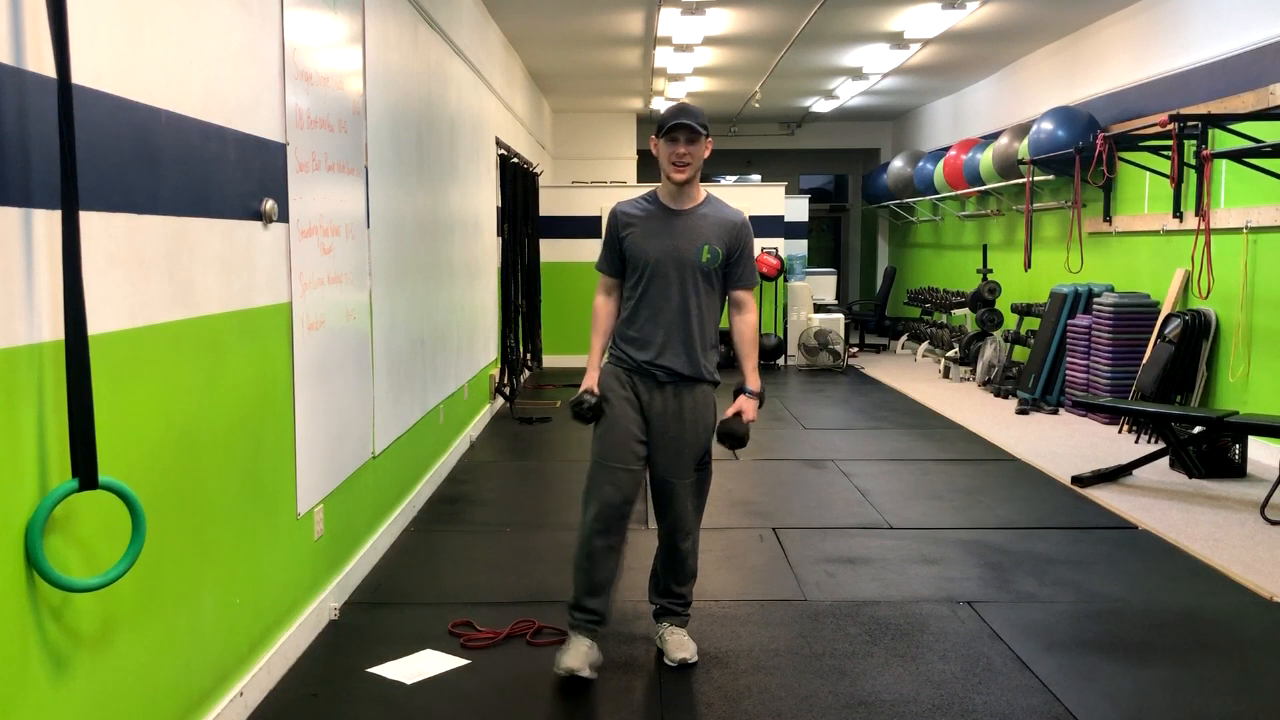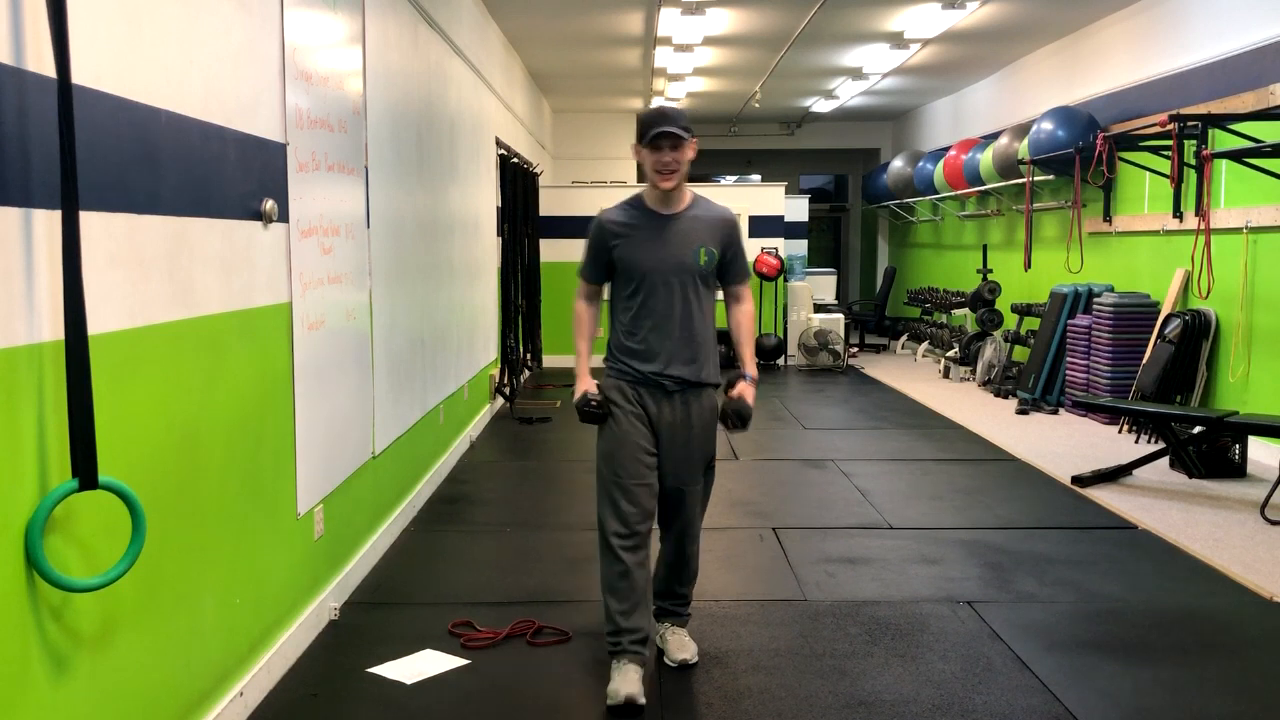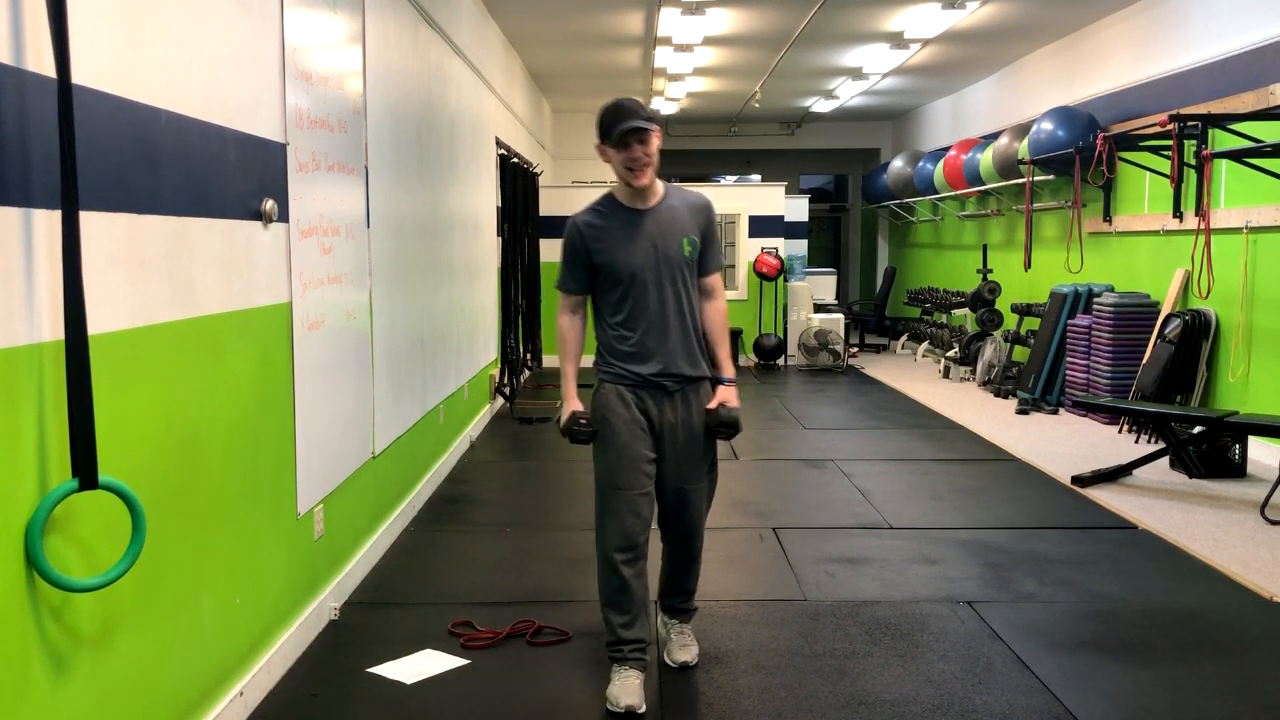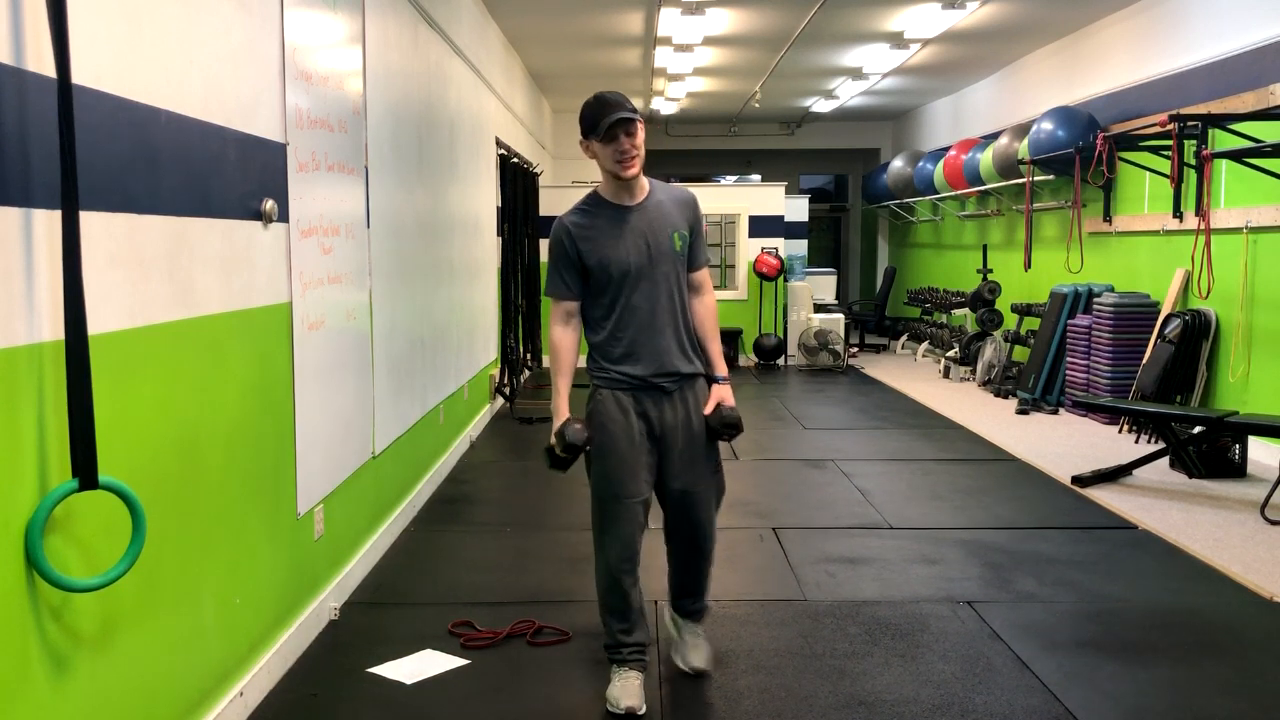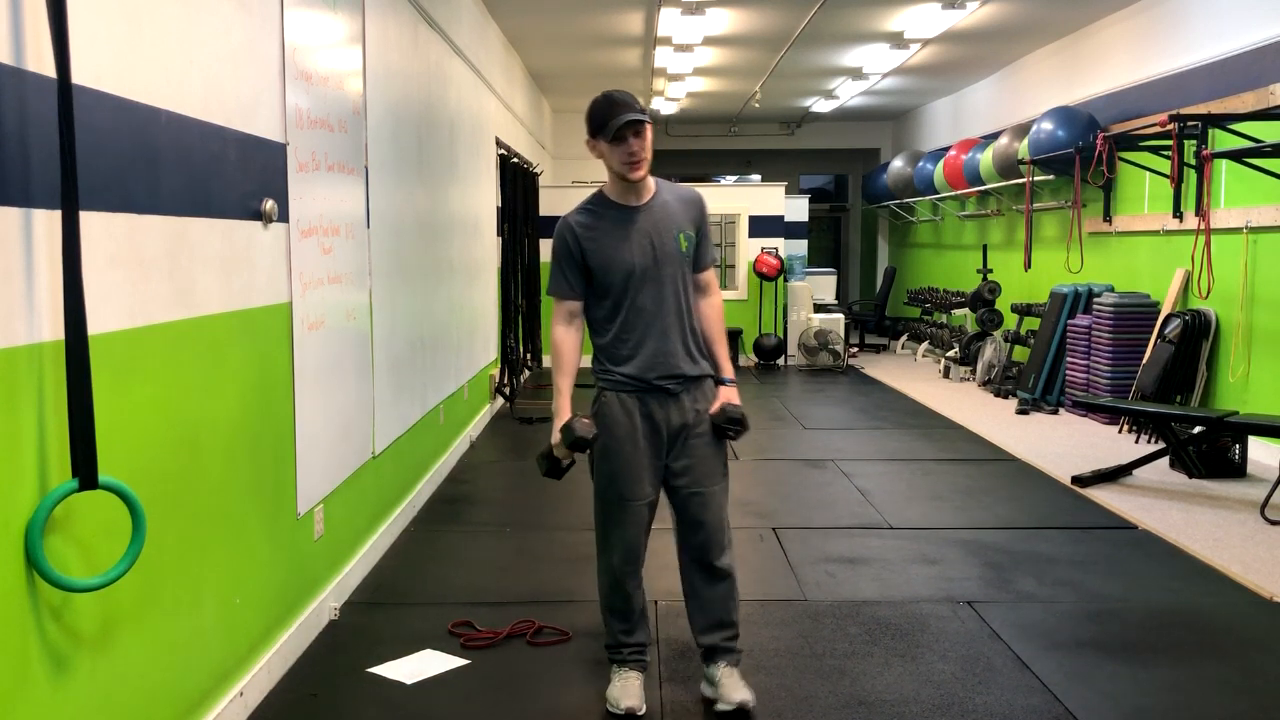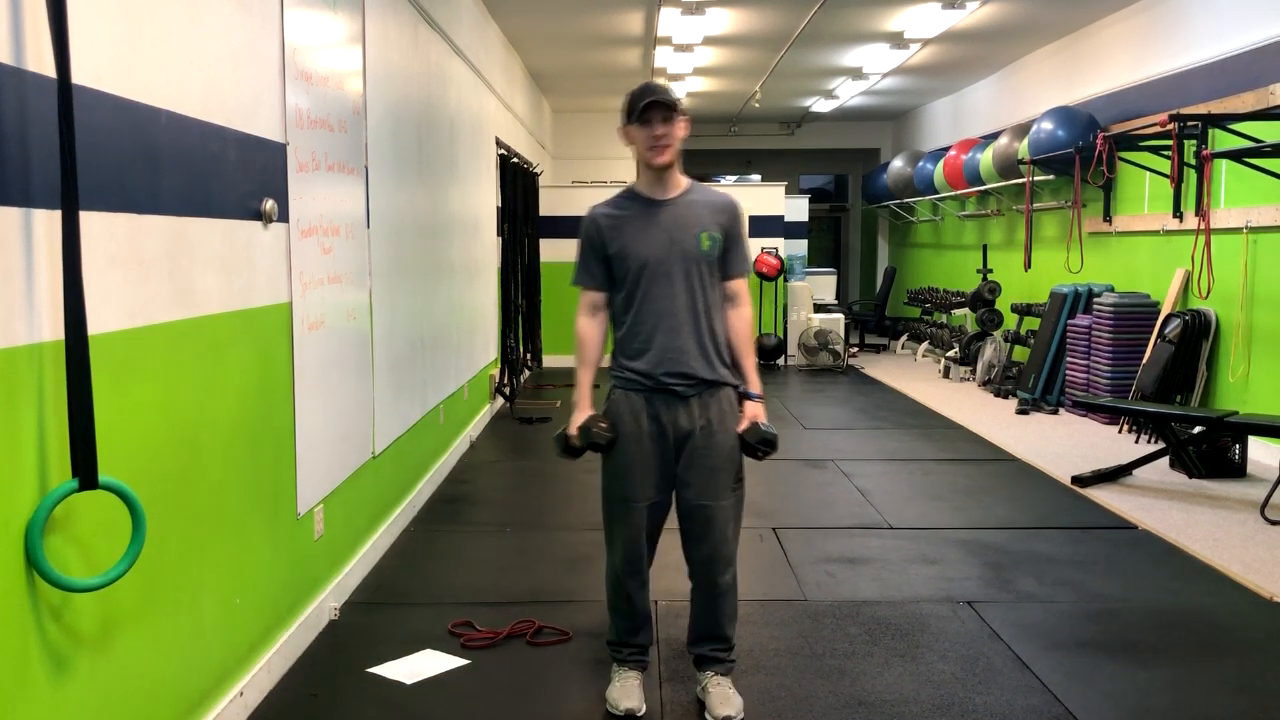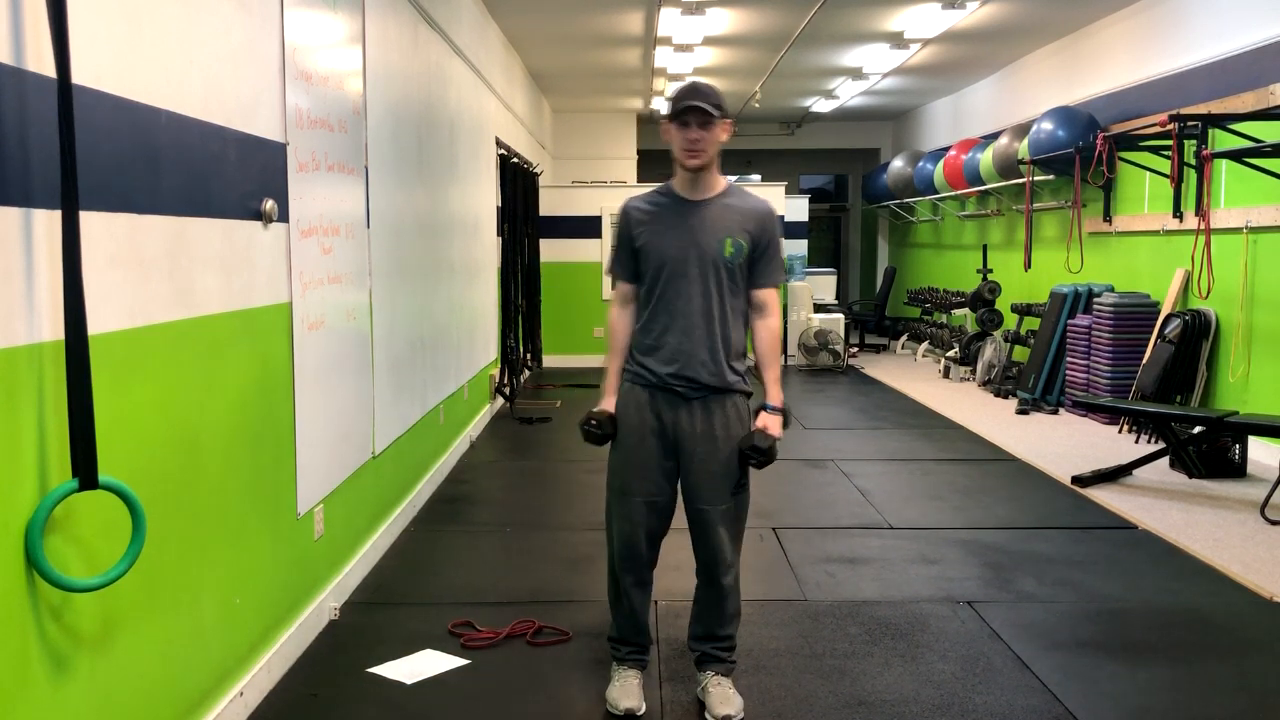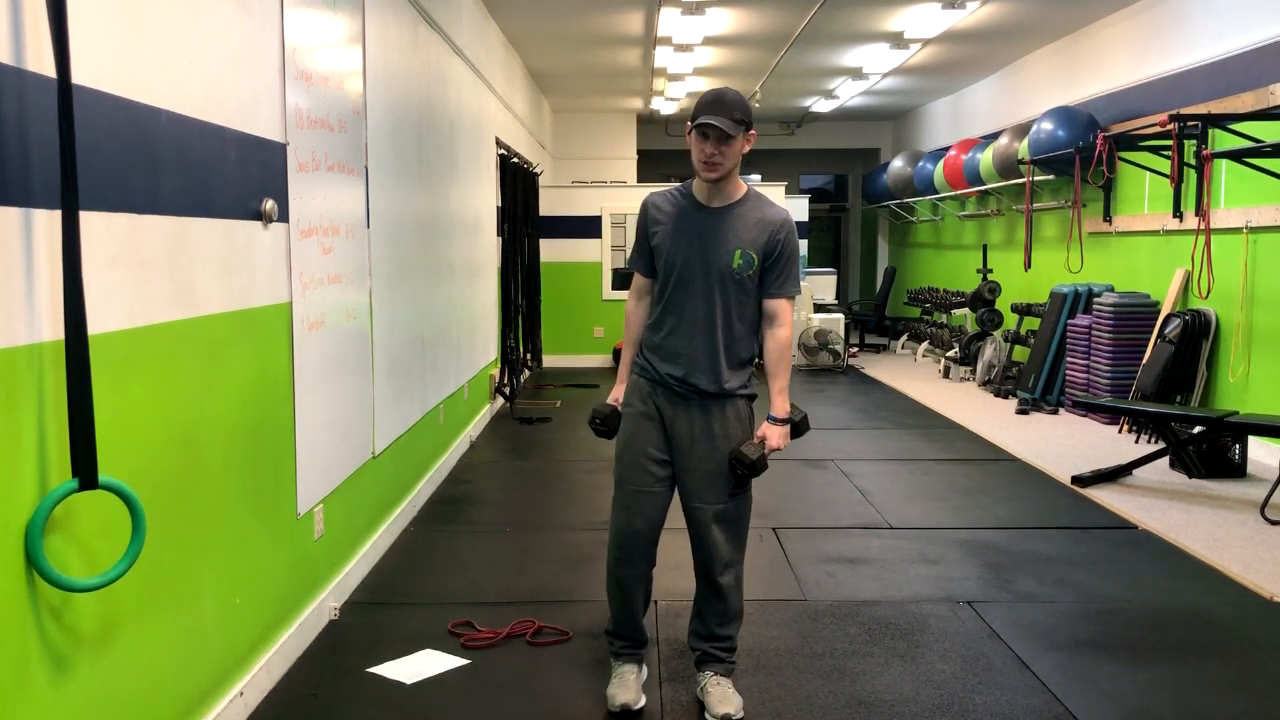
dt=0.3s
person 1, frame 1
left shoulder: (730, 225)
right shoulder: (626, 216)
left elbow: (742, 309)
right elbow: (608, 294)
left wrist: (751, 389)
right wrist: (593, 367)
left hip: (691, 388)
right hip: (625, 380)
left knee: (680, 517)
right knee: (606, 507)
left ankle: (671, 618)
right ankle: (584, 629)
person 1, frame 2
left shoulder: (719, 223)
right shoulder: (612, 224)
left elbow: (738, 297)
right elbow: (587, 295)
left wrist: (748, 372)
right wrist: (583, 369)
left hip: (694, 392)
right hip: (627, 391)
left knee: (684, 519)
right knee: (625, 524)
left ankle: (671, 618)
right ankle: (626, 654)
person 1, frame 3
left shoulder: (695, 209)
right shoulder: (588, 227)
left elbow: (711, 297)
right elbow: (572, 311)
left wrist: (725, 378)
right wrist: (570, 393)
left hip: (690, 390)
right hip: (622, 394)
left knee: (686, 518)
right knee: (623, 531)
left ankle: (676, 615)
right ankle: (627, 657)
person 1, frame 4
left shoulder: (681, 205)
right shoulder: (574, 228)
left elbow: (700, 293)
right elbow: (565, 320)
left wrist: (720, 376)
right wrist: (560, 408)
left hip: (687, 390)
right hip: (617, 399)
left knee: (695, 519)
right knee: (620, 536)
left ankle: (689, 617)
right ankle: (627, 658)
person 1, frame 5
left shoulder: (687, 206)
right shoulder: (577, 229)
left elbow: (706, 294)
right elbow: (567, 321)
left wrist: (725, 378)
right wrist: (561, 411)
left hip: (694, 394)
right hip: (623, 402)
left knee: (709, 534)
right knee: (622, 540)
left ankle: (720, 659)
right ankle: (627, 660)
person 1, frame 6
left shoulder: (719, 209)
right shoulder: (604, 220)
left elbow: (736, 304)
right elbow: (593, 313)
left wrist: (752, 392)
right wrist: (582, 401)
left hip: (712, 399)
right hip: (635, 402)
left knee: (714, 544)
right knee: (629, 543)
left ankle: (713, 666)
right ankle: (629, 662)
person 1, frame 7
left shoulder: (755, 217)
right shoulder: (638, 213)
left elbow: (764, 313)
right elbow: (624, 305)
left wrist: (772, 403)
right wrist: (611, 390)
left hip: (719, 403)
right hip: (644, 400)
left knee: (718, 545)
right knee: (631, 539)
left ankle: (715, 666)
right ankle: (628, 660)
person 1, frame 8
left shoulder: (772, 226)
right shoulder: (658, 209)
left elbow: (777, 323)
right elbow: (642, 296)
left wrist: (778, 413)
right wrist: (623, 379)
left hip: (722, 406)
right hip: (651, 395)
left knee: (719, 547)
right knee: (631, 533)
left ankle: (714, 665)
right ankle: (627, 655)
